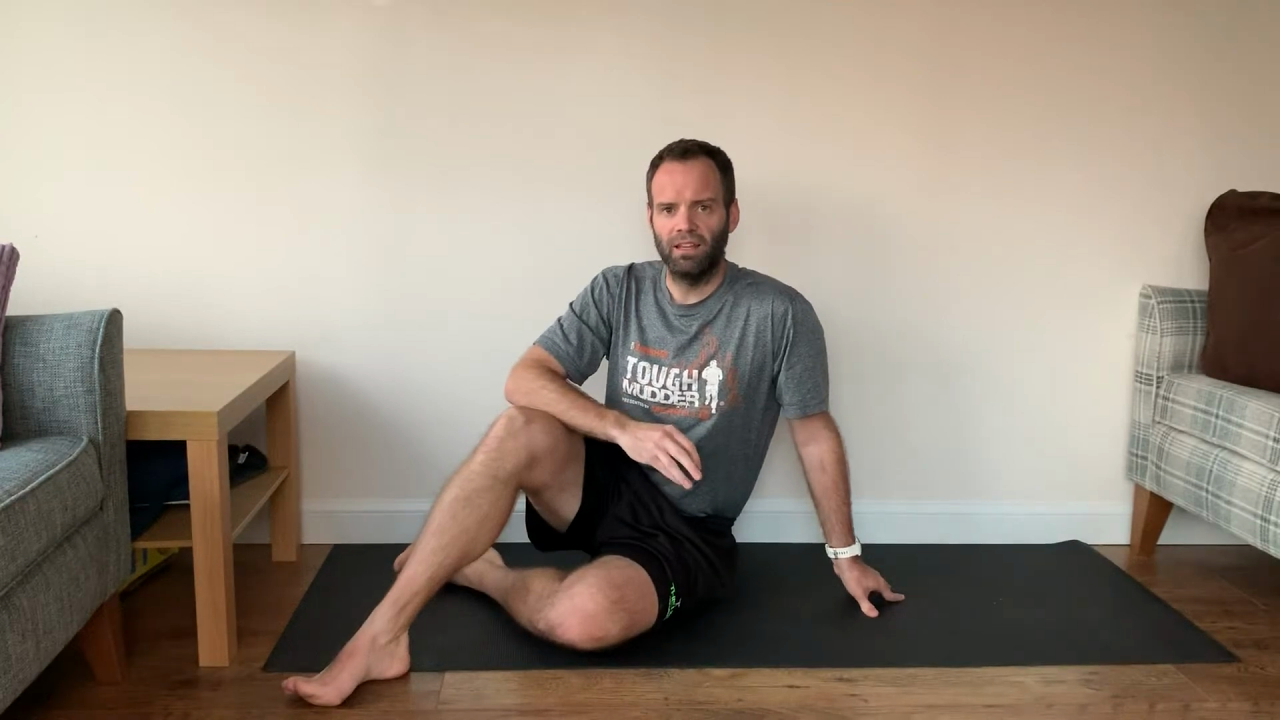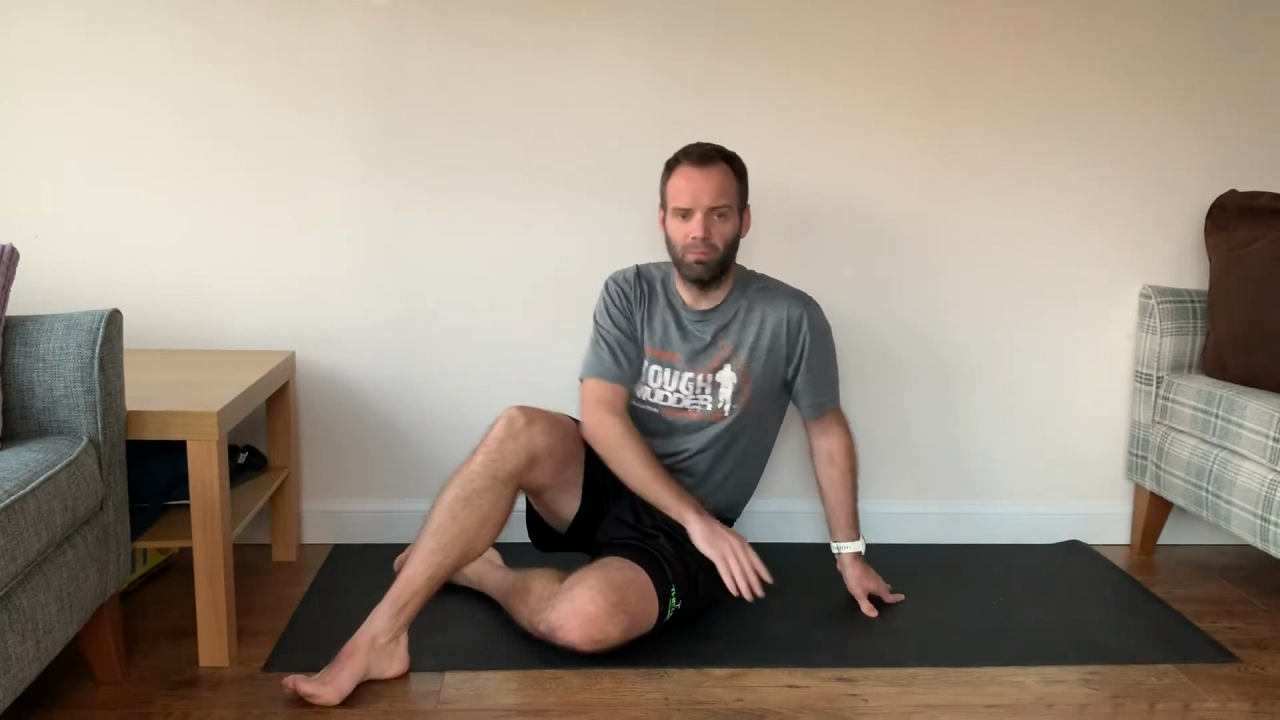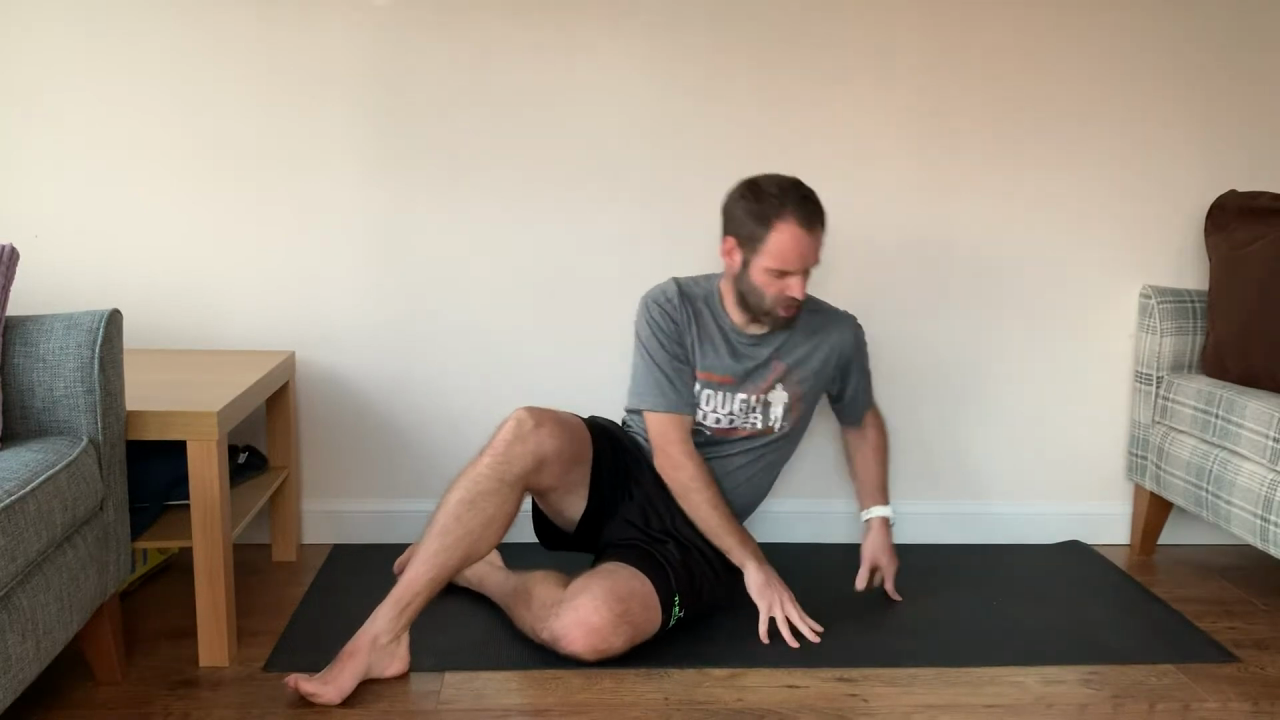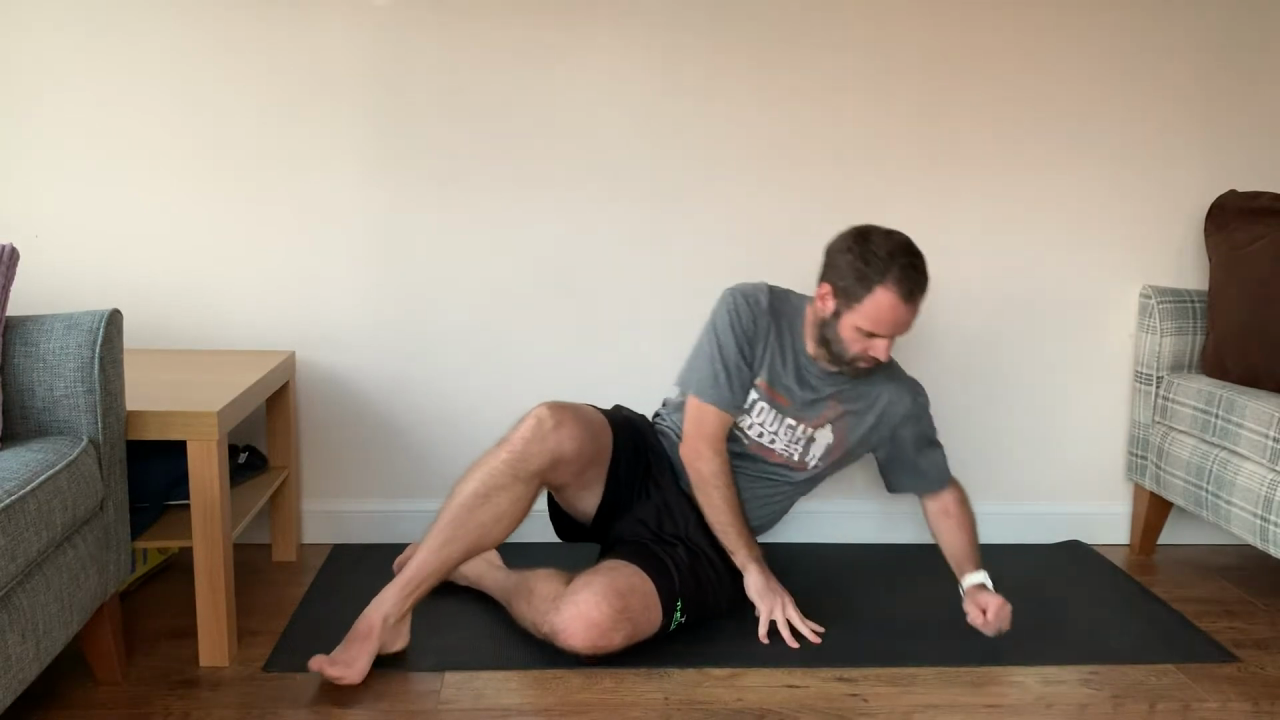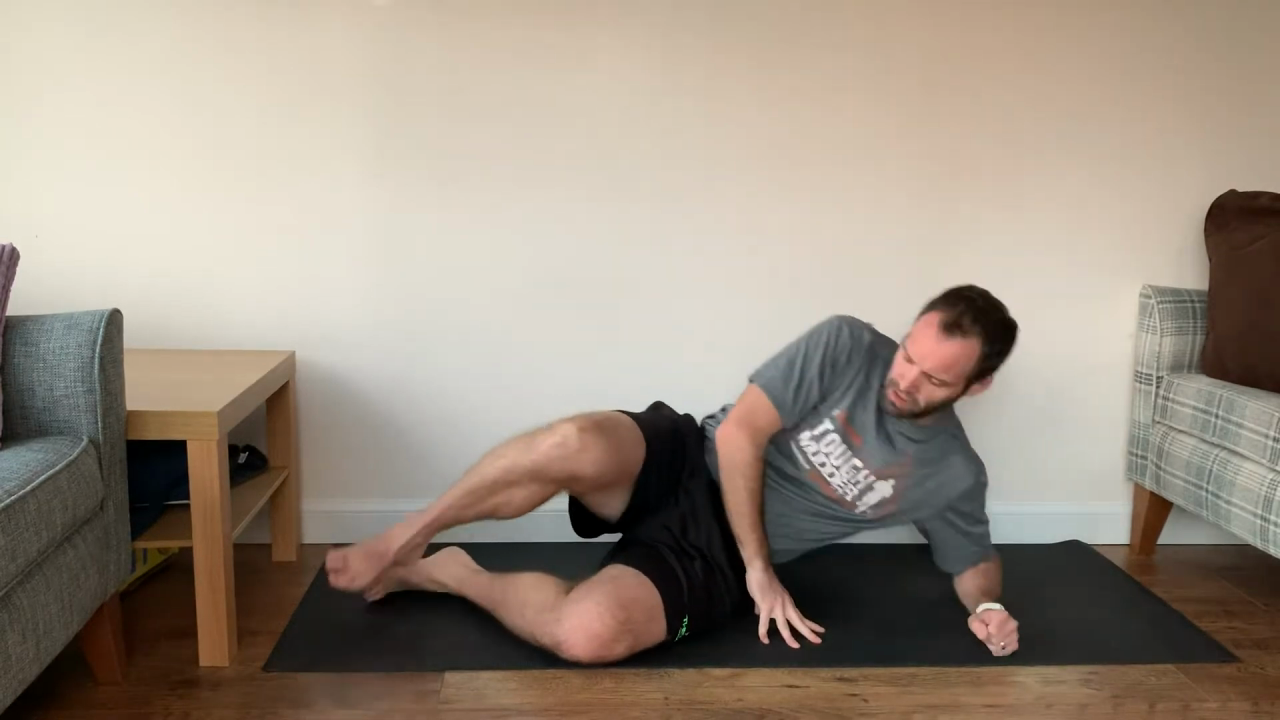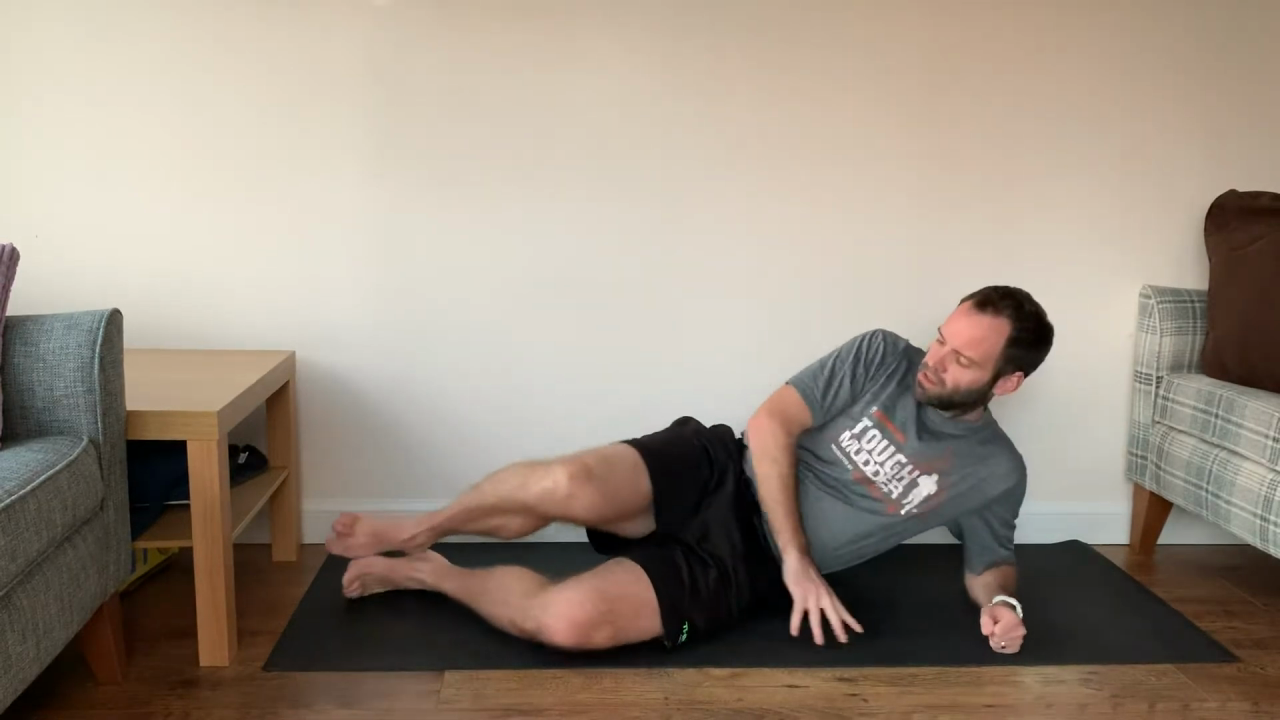
dt=0.3s
person 1, frame 1
left shoulder: (780, 314)
right shoulder: (617, 290)
left elbow: (815, 433)
right elbow: (526, 380)
left wrist: (845, 555)
right wrist: (630, 432)
left hip: (686, 530)
right hip: (607, 481)
left knee: (582, 618)
right knee: (519, 430)
left ankle: (479, 571)
right ankle: (381, 637)
person 1, frame 2
left shoulder: (791, 318)
right shoulder: (628, 292)
left elbow: (827, 430)
right elbow: (600, 417)
left wrist: (850, 552)
right wrist: (697, 519)
left hip: (683, 538)
right hip: (609, 483)
left knee: (583, 621)
right knee: (519, 431)
left ankle: (477, 569)
right ankle: (381, 635)
person 1, frame 3
left shoulder: (834, 339)
right shoulder: (670, 308)
left elbow: (862, 418)
right elbow: (672, 452)
left wrist: (876, 522)
right wrist: (753, 566)
left hip: (687, 539)
right hip: (622, 472)
left knee: (585, 629)
right knee: (529, 431)
left ankle: (480, 571)
right ankle: (382, 635)
person 1, frame 4
left shoulder: (894, 401)
right shoulder: (748, 311)
left elbow: (939, 491)
right elbow: (702, 444)
left wrist: (974, 581)
right wrist: (757, 571)
left hip: (697, 539)
right hip: (643, 463)
left knee: (585, 625)
right knee: (550, 428)
left ankle: (478, 568)
right ankle: (388, 610)
person 1, frame 5
left shoulder: (955, 472)
right shoulder: (846, 343)
left elbow: (972, 559)
right elbow: (740, 432)
left wrist: (988, 604)
right wrist: (760, 569)
left hip: (711, 553)
right hip: (686, 464)
left knee: (586, 634)
right knee: (578, 443)
left ankle: (445, 570)
right ankle: (404, 538)
person 1, frame 6
left shoulder: (996, 472)
right shoulder: (882, 356)
left elbow: (991, 563)
right elbow: (771, 424)
left wrist: (1002, 603)
right wrist: (797, 560)
left hip: (735, 564)
right hip: (717, 473)
left knee: (567, 620)
right knee: (572, 487)
left ankle: (428, 576)
right ankle: (420, 530)
